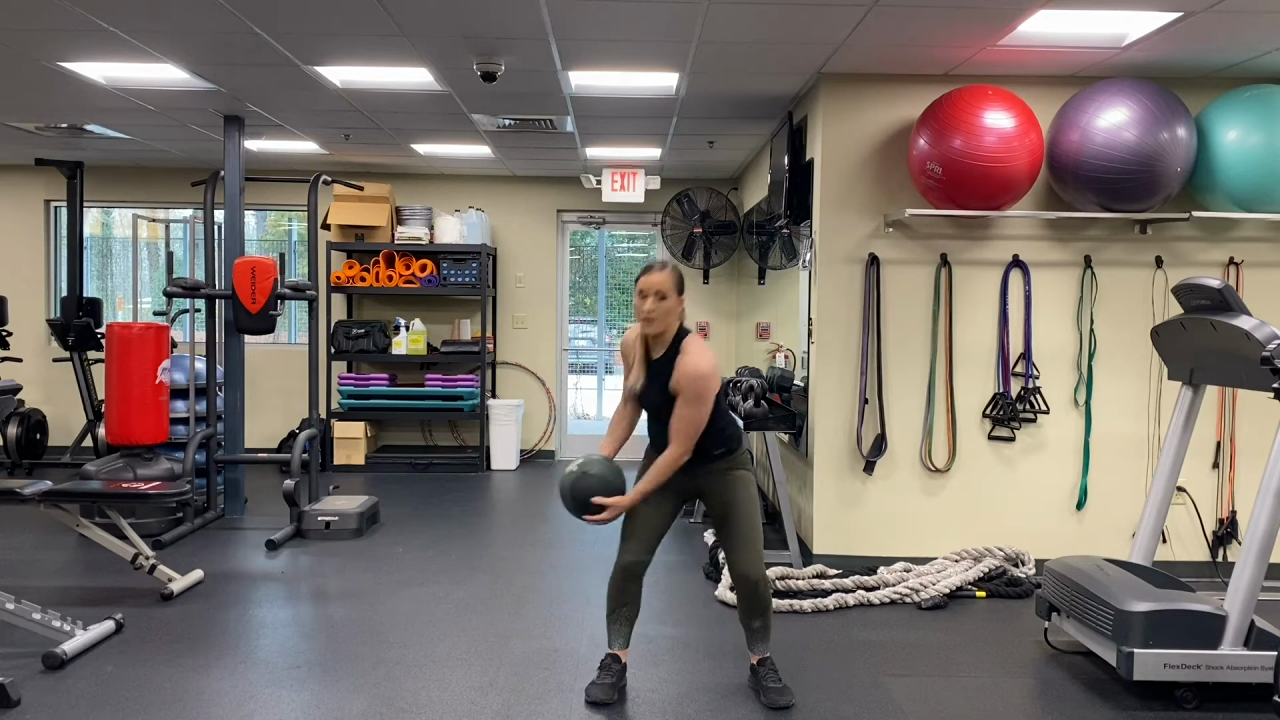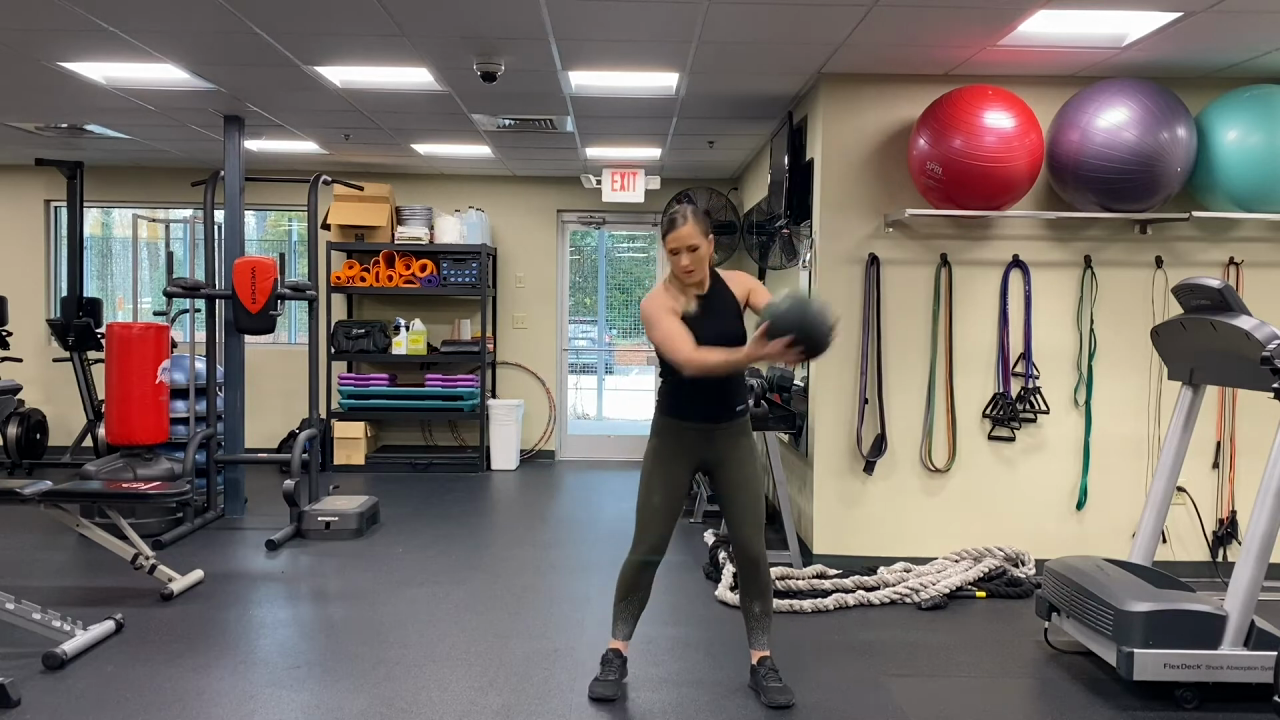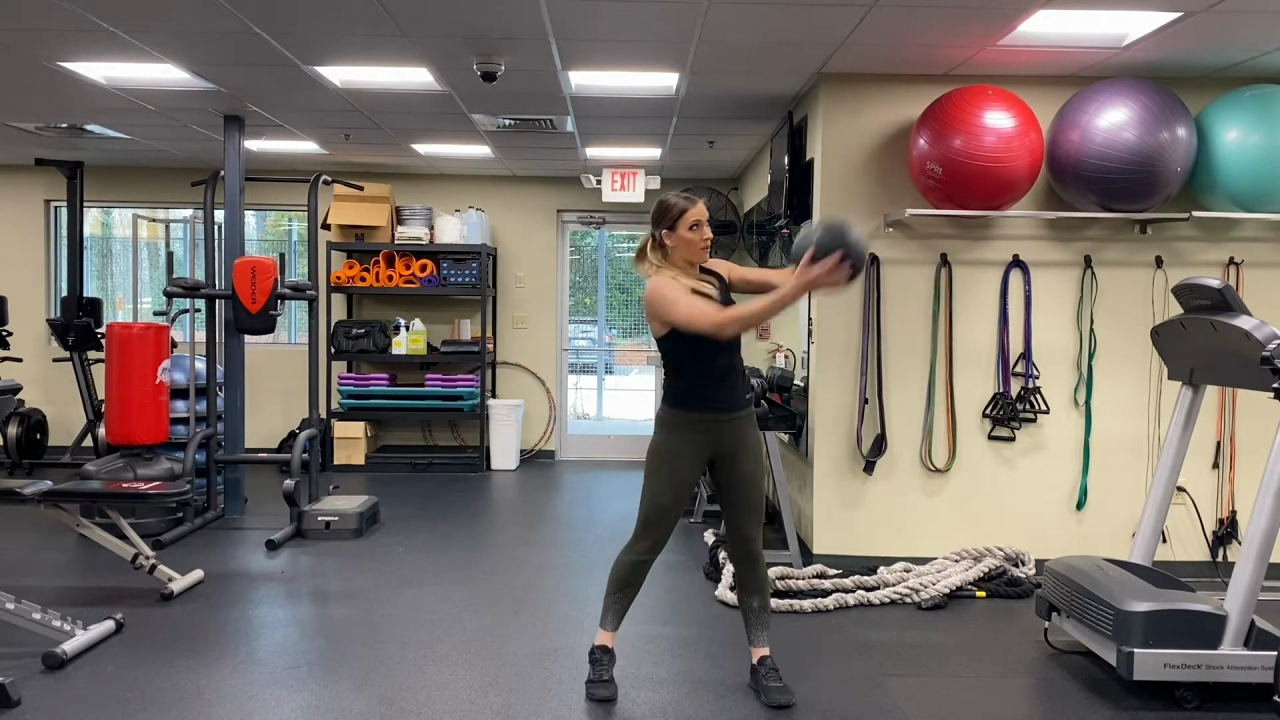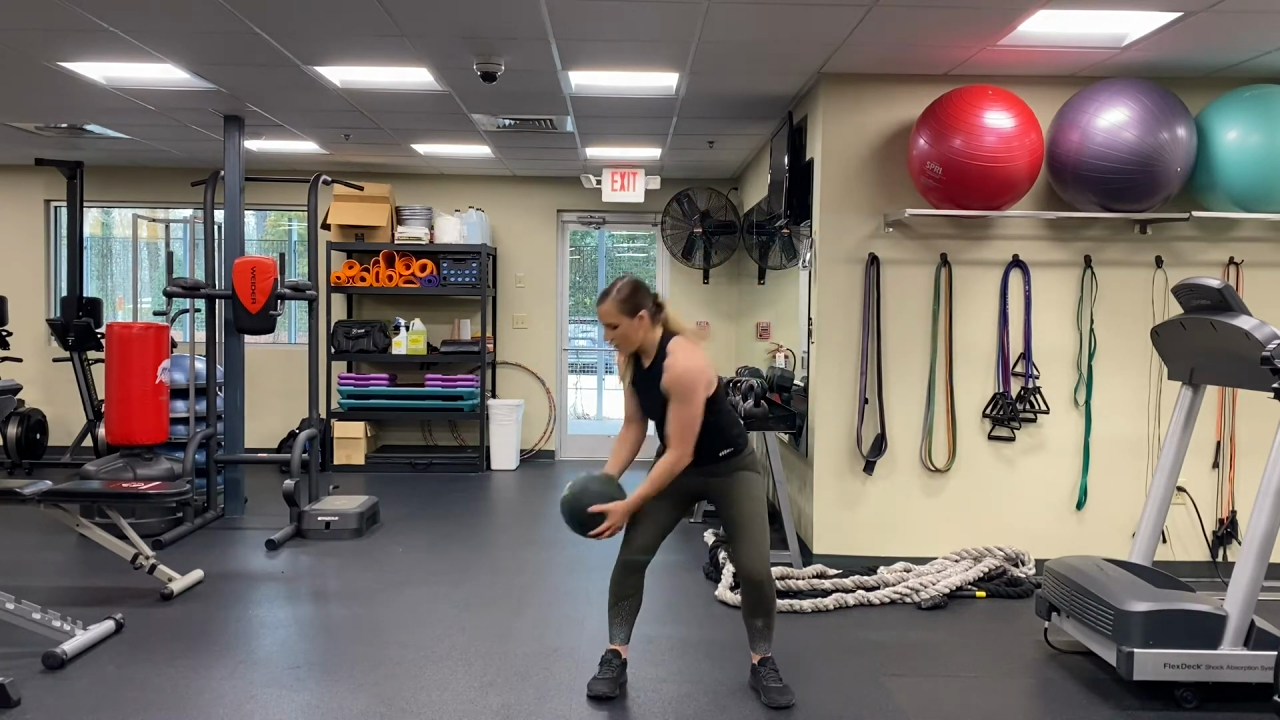
dt=1s
person 1, frame 1
left shoulder: (695, 363)
right shoulder: (633, 344)
left elbow: (680, 451)
right elbow: (629, 405)
left wrist: (630, 500)
right wrist: (602, 457)
left hip: (723, 467)
right hip: (666, 465)
left knee: (750, 574)
right knee: (630, 561)
left ankle: (761, 663)
right ankle: (615, 660)
person 1, frame 2
left shoulder: (737, 283)
right shoulder: (658, 303)
right elbow: (691, 361)
right wrist: (749, 354)
left hip: (732, 432)
right hip: (676, 435)
left knee: (752, 548)
right knee: (648, 550)
left ankle: (761, 660)
right ankle: (615, 652)
person 1, frame 3
left shoulder: (719, 273)
right shoulder: (661, 288)
left elbow: (775, 280)
right elbow: (721, 324)
left wrist: (817, 271)
right wrist: (797, 288)
left hip: (738, 425)
right hip: (683, 428)
left knee: (748, 545)
right knee: (646, 541)
left ankle: (761, 659)
right ankle: (603, 648)
person 1, frame 4
left shoulder: (682, 363)
right shoulder: (631, 362)
left elbow: (679, 455)
right elbow: (635, 427)
left wrist: (626, 507)
right wrist: (605, 481)
left hip: (731, 467)
right hip: (677, 468)
left knee: (754, 570)
right knee: (631, 555)
left ankle: (762, 661)
right ankle: (616, 655)
